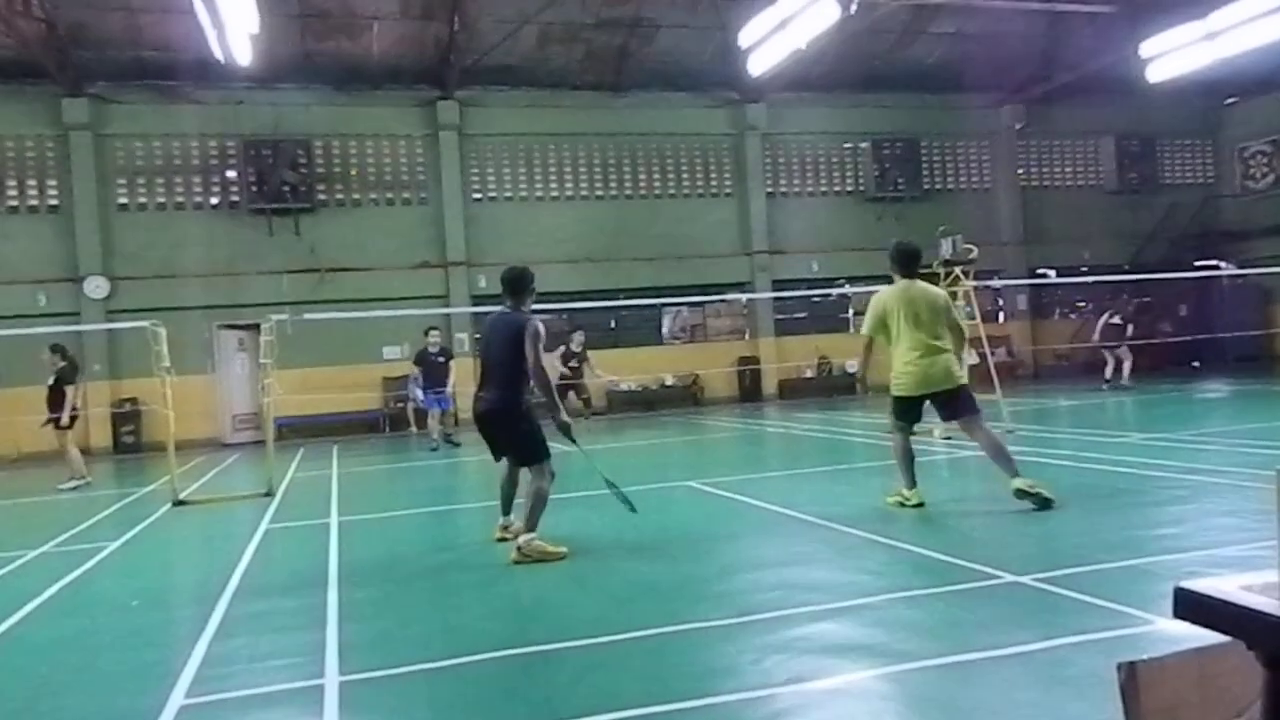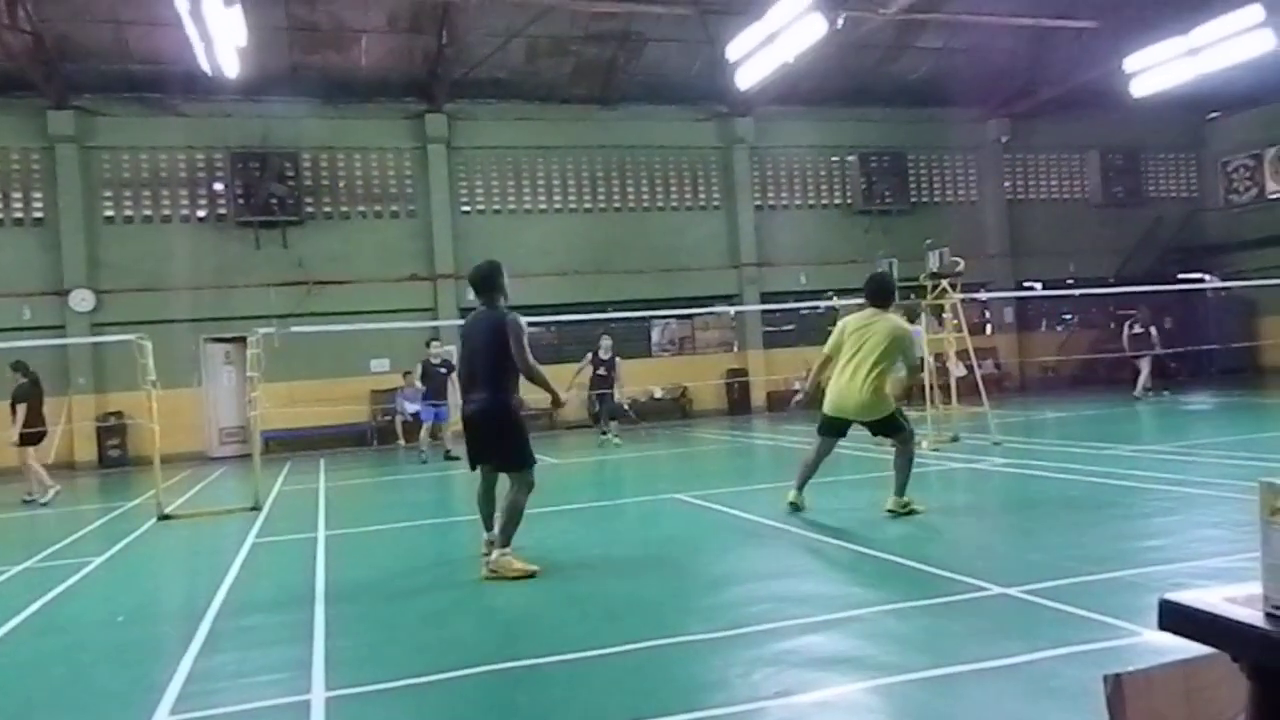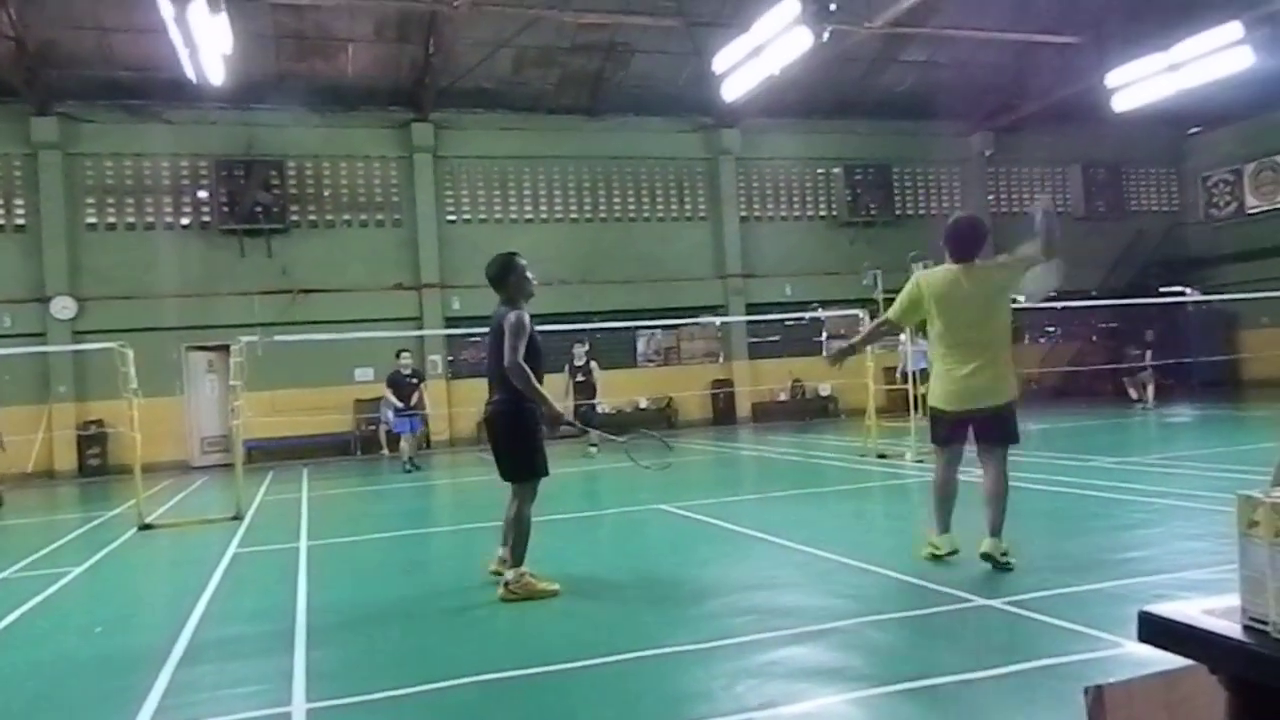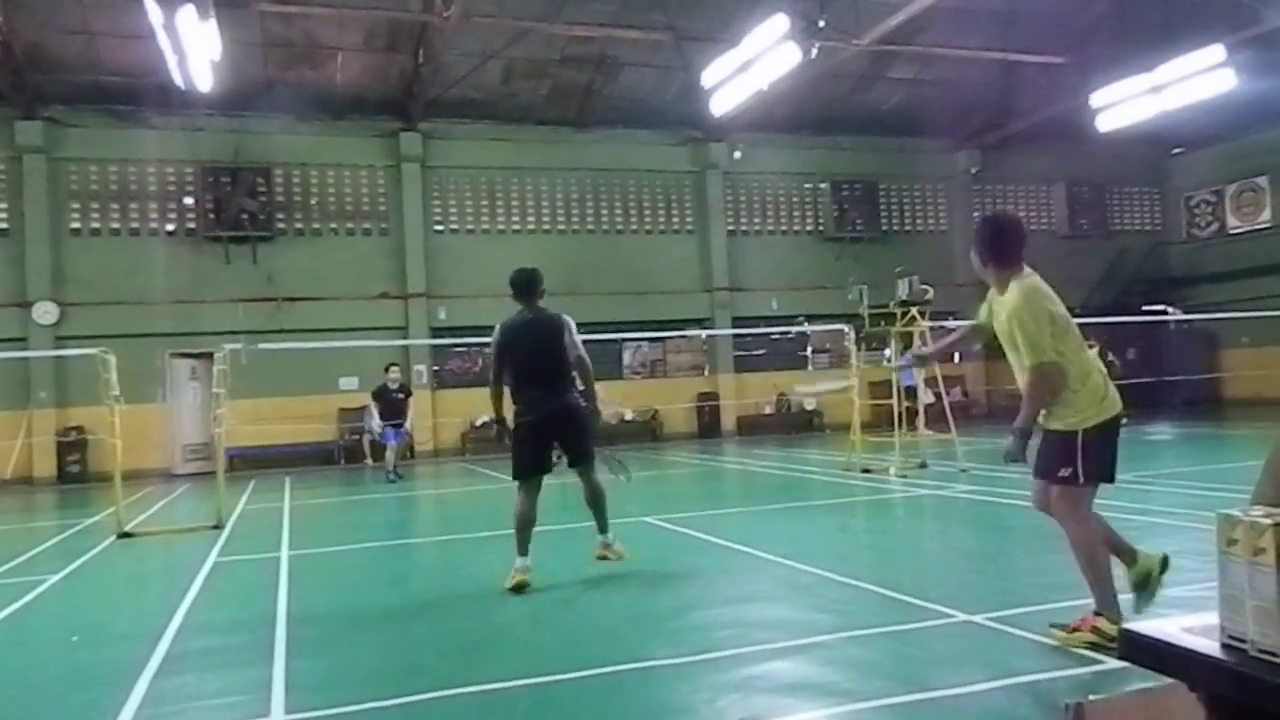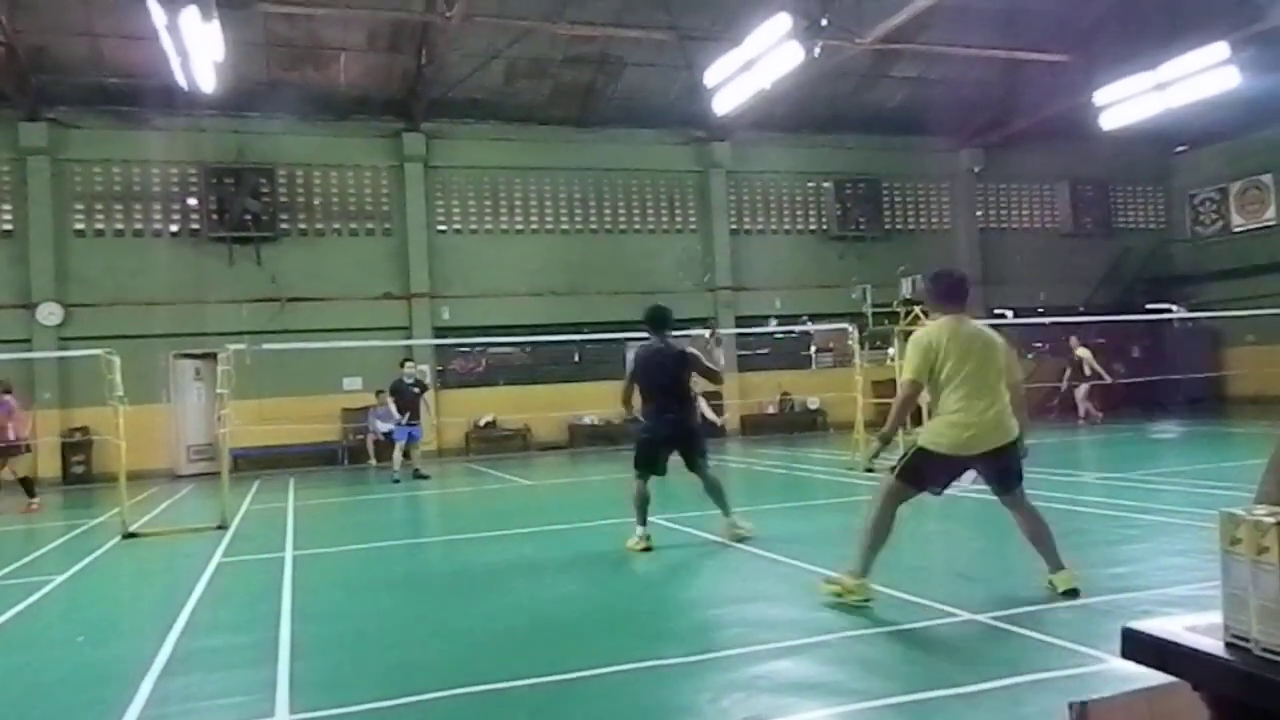
dt=0.7s
person 1, frame 1
left shoulder: (882, 298)
right shoulder: (938, 294)
left elbow: (868, 341)
right elbow: (960, 336)
left wrist: (862, 370)
right wrist: (954, 359)
left hip: (908, 377)
right hip: (947, 373)
left knee: (899, 431)
right knee: (977, 430)
left ankle: (910, 491)
right ankle: (1019, 481)
person 1, frame 2
left shoulder: (848, 322)
right shoulder: (902, 330)
left elbow: (825, 360)
right elbow: (914, 373)
left wrist: (807, 390)
right wrist: (899, 385)
left hip: (838, 399)
right hip: (873, 402)
left knee: (822, 446)
right knee: (906, 440)
left ankle: (796, 493)
right ankle: (898, 500)
person 1, frame 3
left shoulder: (925, 283)
right shoulder: (1000, 274)
left elbow: (887, 324)
right elbow: (1044, 252)
left wrist: (851, 346)
right wrist: (1044, 217)
left hip: (950, 393)
right hip: (995, 391)
left knee: (945, 464)
right knee: (994, 466)
left ankle: (942, 538)
right ankle: (994, 542)
person 1, frame 4
left shoulder: (1021, 301)
right shoulder: (1007, 289)
left elbow: (1043, 376)
right elbow: (979, 328)
left wrist: (1021, 430)
right wrist: (934, 351)
left hip: (1082, 414)
right hip: (1071, 412)
left knee: (1069, 508)
right knee: (1048, 501)
left ankle: (1106, 620)
right ankle: (1140, 563)
person 1, frame 5
left shoulder: (925, 338)
right shoulder: (993, 339)
left elbow: (907, 395)
right elbow: (1018, 395)
left wrist: (884, 437)
right wrist: (1017, 435)
left hip: (948, 439)
right hip: (1000, 435)
left knee: (887, 498)
right knee: (1017, 502)
left ankle: (856, 579)
right ankle: (1061, 574)
person 2, frame 1
left shoulder: (491, 323)
right shoulder: (530, 325)
right elbow: (536, 368)
right wrist: (558, 411)
left hip: (484, 405)
right hip: (510, 406)
left knee: (513, 461)
right knee: (542, 471)
left ankle: (506, 523)
right ankle: (527, 541)
person 2, frame 2
left shoulder: (468, 324)
right shoulder: (510, 321)
right elbow: (526, 366)
right wrist: (554, 393)
left hip: (473, 409)
right hip: (500, 409)
left knee: (488, 476)
right knee: (522, 481)
left ankle: (491, 538)
right ankle: (499, 556)
person 2, frame 3
left shoulder: (501, 316)
right shoulder: (517, 317)
right elbow: (514, 366)
left wrist: (538, 405)
right wrist: (547, 404)
left hip: (500, 410)
right hip: (515, 411)
left knee: (521, 490)
right knee: (524, 492)
left ankle: (505, 556)
right ankle: (514, 577)
person 2, frame 4
left shoulder: (503, 331)
right shoulder: (561, 323)
left elbow: (496, 380)
right elbow: (579, 360)
left wrist: (499, 418)
right wrist: (592, 399)
left hip: (529, 416)
right hip: (567, 409)
left knee: (527, 492)
right knee: (588, 474)
left ankle: (521, 565)
right ankle: (605, 540)
person 2, frame 5
left shoulder: (638, 357)
right shoulder: (685, 354)
left elbow: (626, 397)
right elbow: (717, 378)
left wrist: (631, 413)
right wrist: (718, 363)
left hip: (653, 428)
right hip: (686, 425)
left knee: (641, 479)
right knee: (704, 473)
left ankle: (642, 533)
right ankle: (730, 521)
